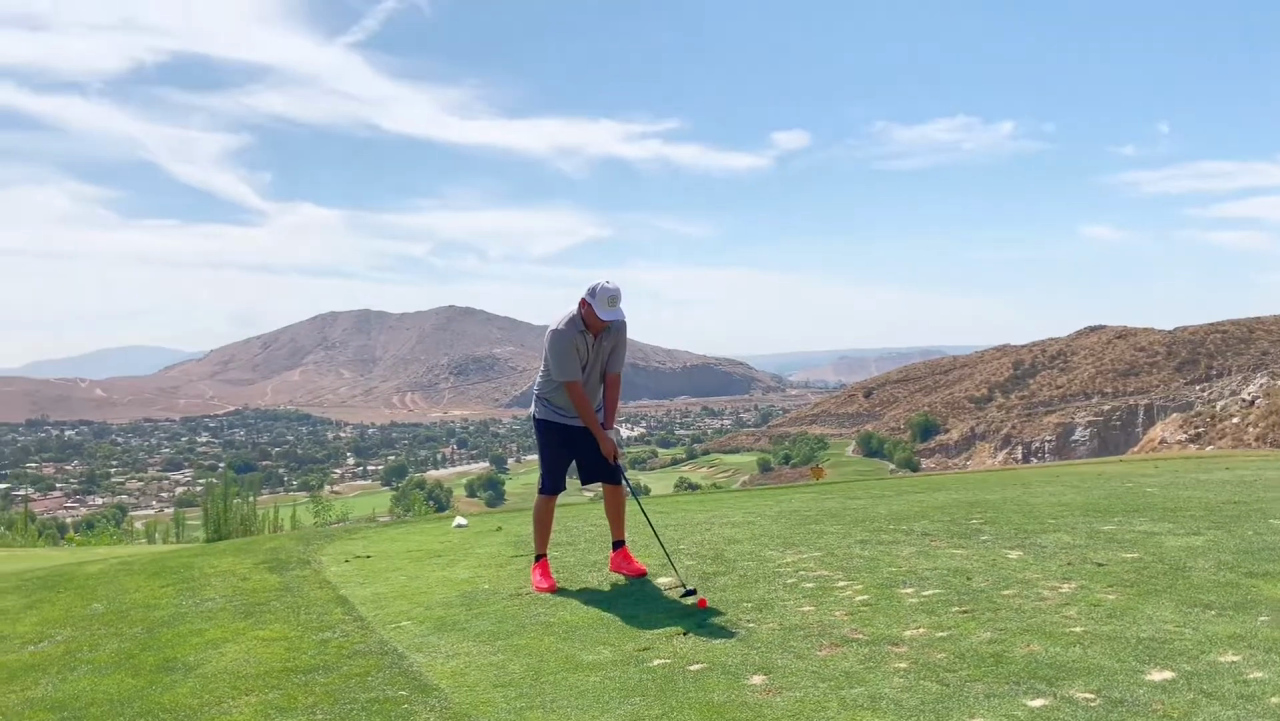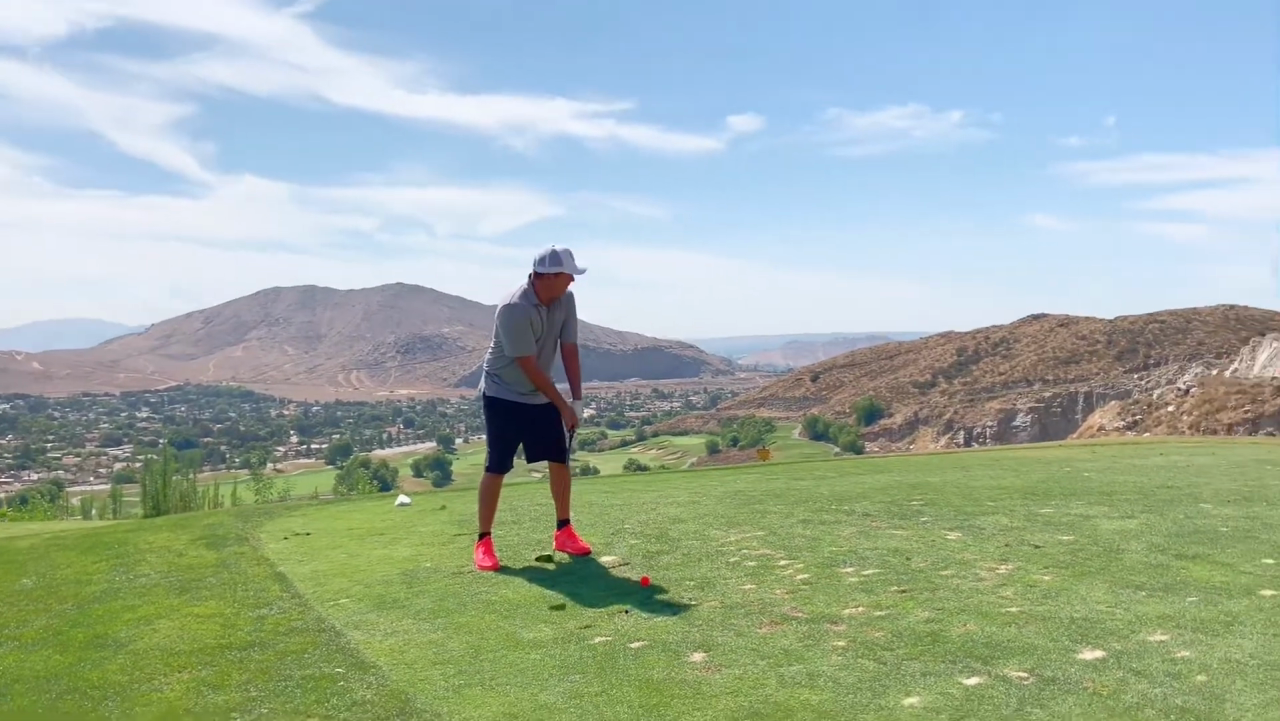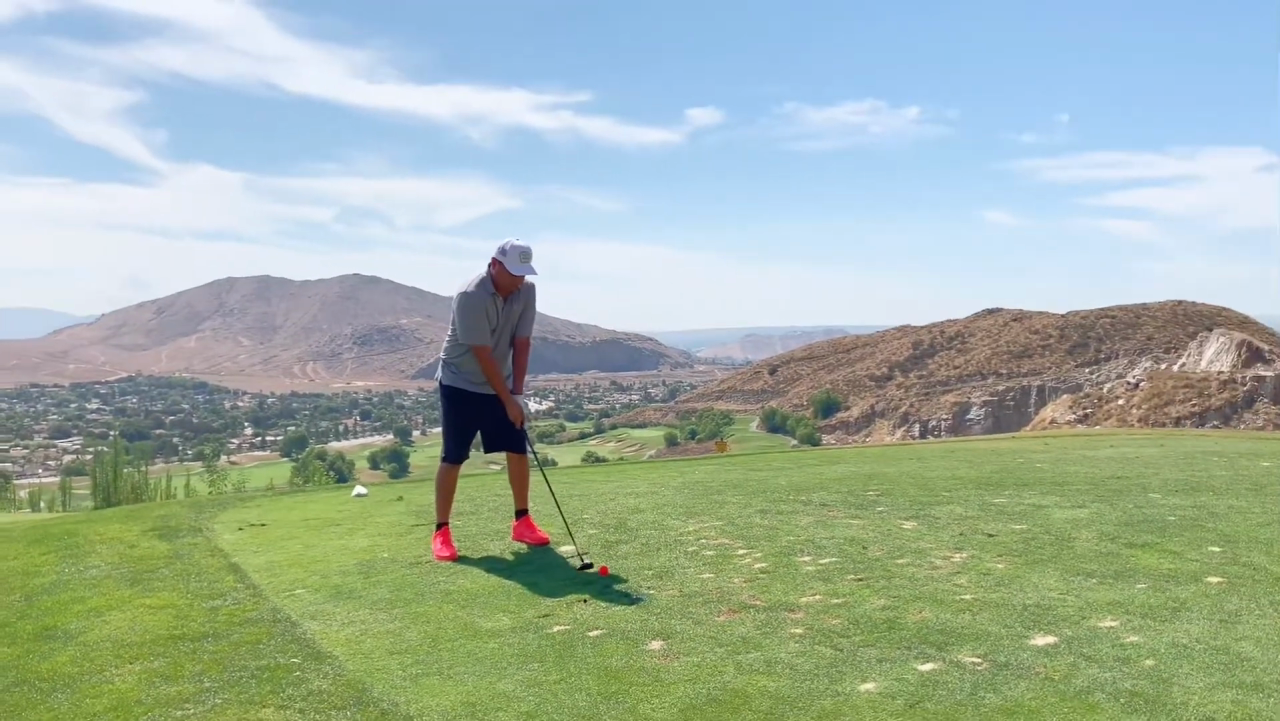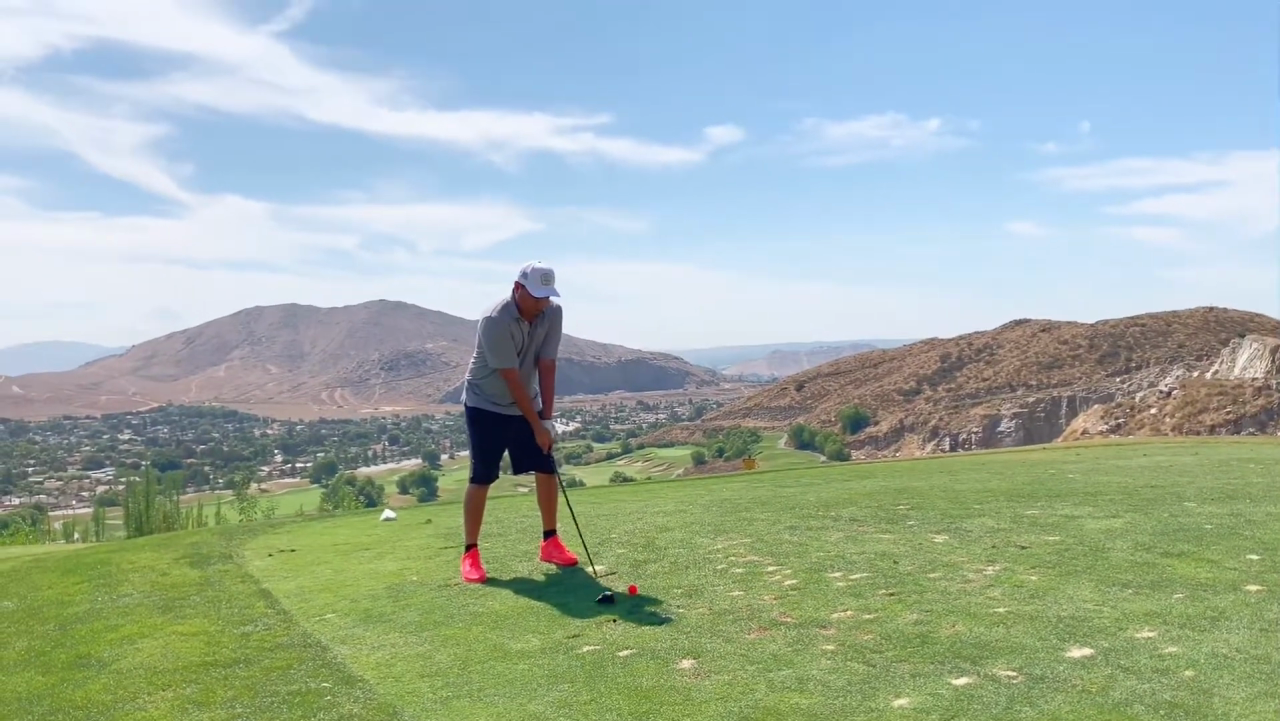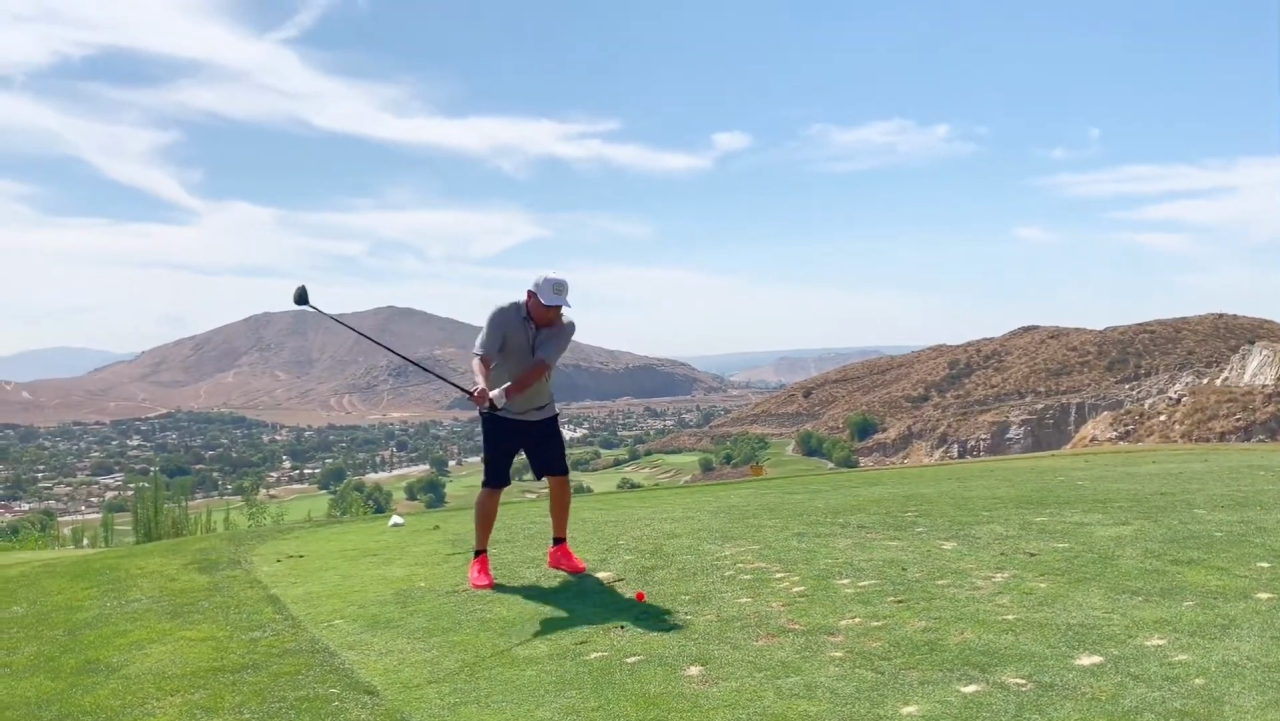
dt=1s
person 1, frame 1
left shoulder: (617, 327)
right shoulder: (561, 333)
left elbow: (612, 379)
right elbow: (575, 391)
left wrist: (609, 428)
right wrist: (600, 436)
left hip: (593, 415)
right hip: (554, 417)
left knee: (614, 480)
right knee: (550, 489)
left ankle: (619, 552)
right ankle: (540, 563)
person 1, frame 2
left shoulder: (566, 300)
right shoulder: (514, 309)
left elbow: (569, 349)
right elbow: (530, 367)
left wrist: (577, 399)
right wrist: (563, 406)
left hip: (541, 395)
right hip: (503, 395)
left knee: (560, 459)
right knee: (497, 467)
left ankle: (564, 530)
right ankle: (483, 541)
person 1, frame 3
left shoulder: (527, 291)
right shoulder: (470, 297)
left elbow: (522, 344)
right elbow: (483, 356)
left wrist: (518, 394)
right wrist: (508, 402)
left hip: (500, 383)
right hip: (460, 384)
left knee: (518, 450)
right knee: (453, 457)
left ankle: (522, 521)
right ankle: (441, 531)
person 1, frame 4
left shoulder: (553, 314)
right shoulder: (495, 321)
left elbow: (546, 367)
right elbow: (511, 379)
left wrist: (546, 417)
right wrist: (535, 426)
left hip: (527, 405)
right hip: (486, 406)
left knee: (546, 470)
right knee: (481, 478)
left ankle: (550, 541)
right ankle: (470, 553)
person 1, frame 5
left shoulder: (563, 328)
right shoulder: (504, 315)
left elbow: (537, 371)
right elbow: (481, 357)
left wrist: (504, 392)
right wrist: (482, 386)
left hip: (540, 414)
right hip: (500, 415)
left knee: (559, 478)
right knee: (494, 484)
left ankle: (559, 548)
right ankle: (479, 559)
